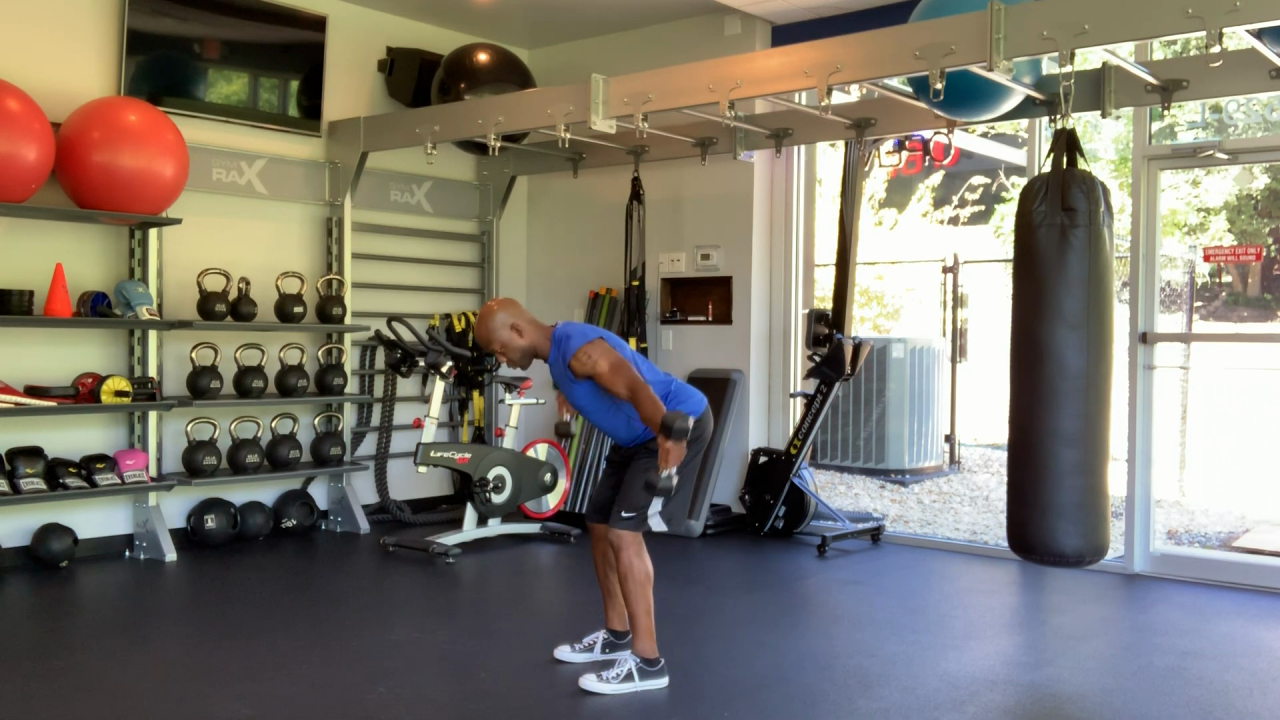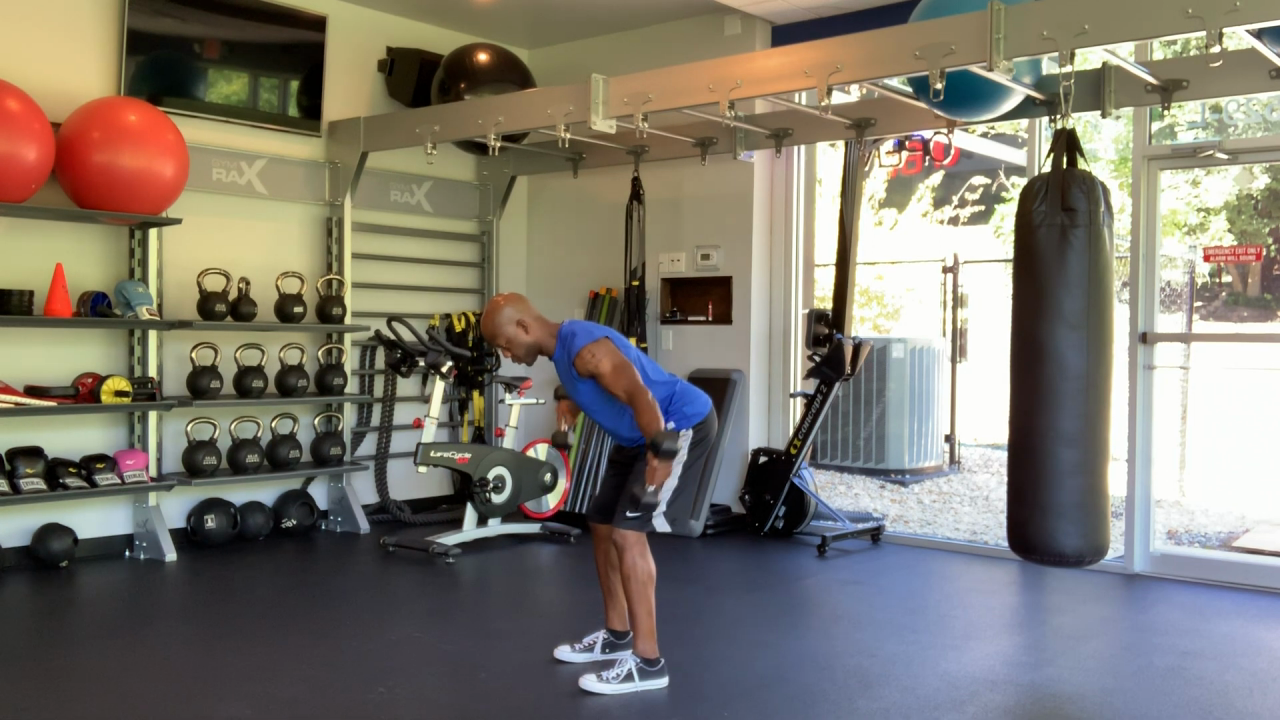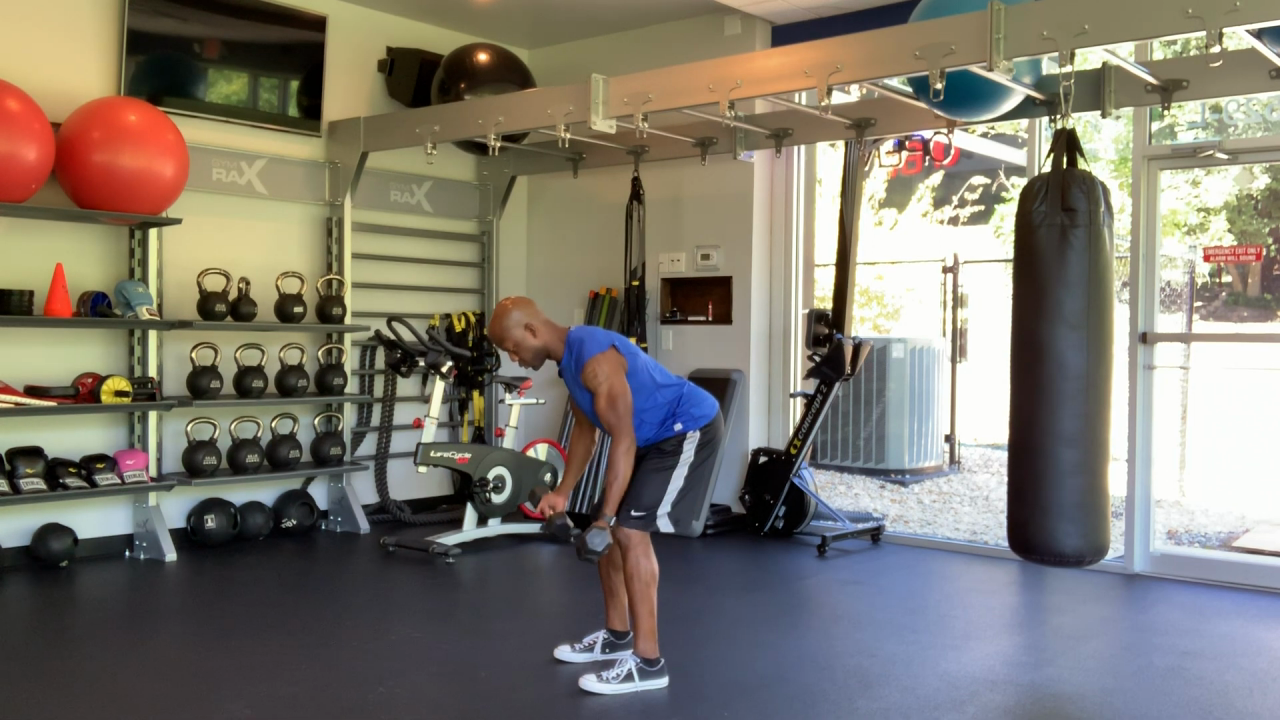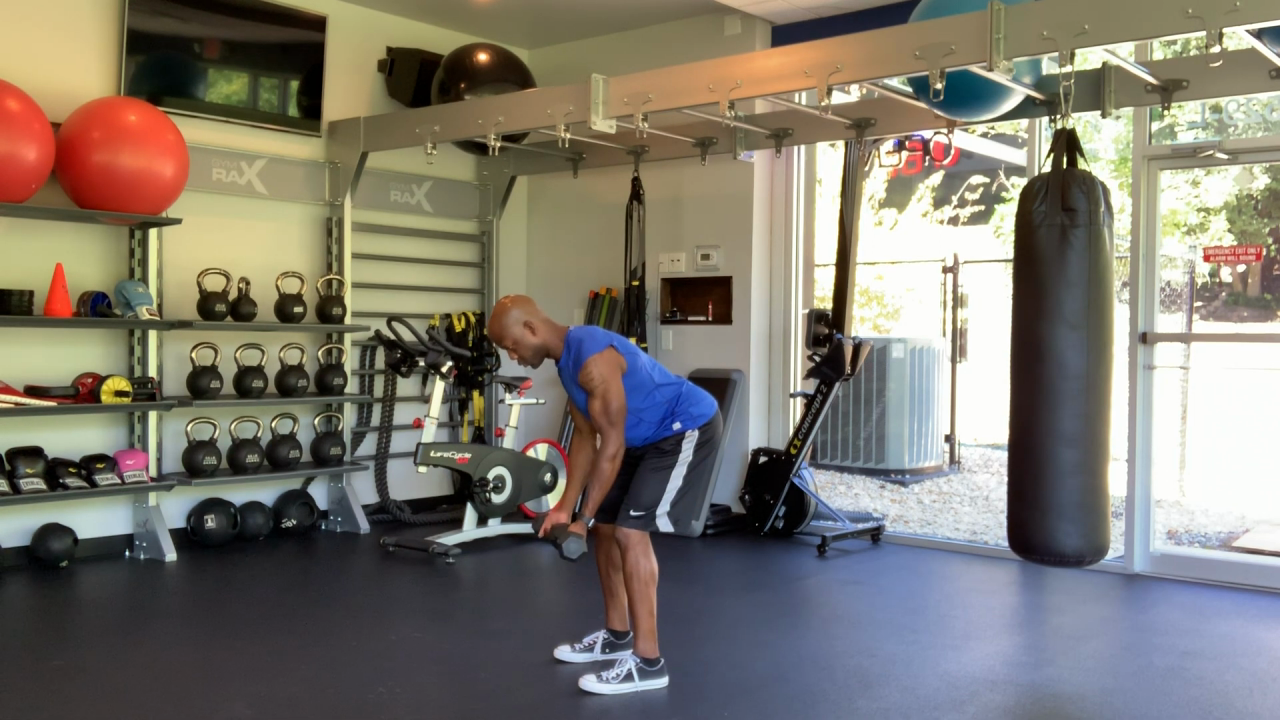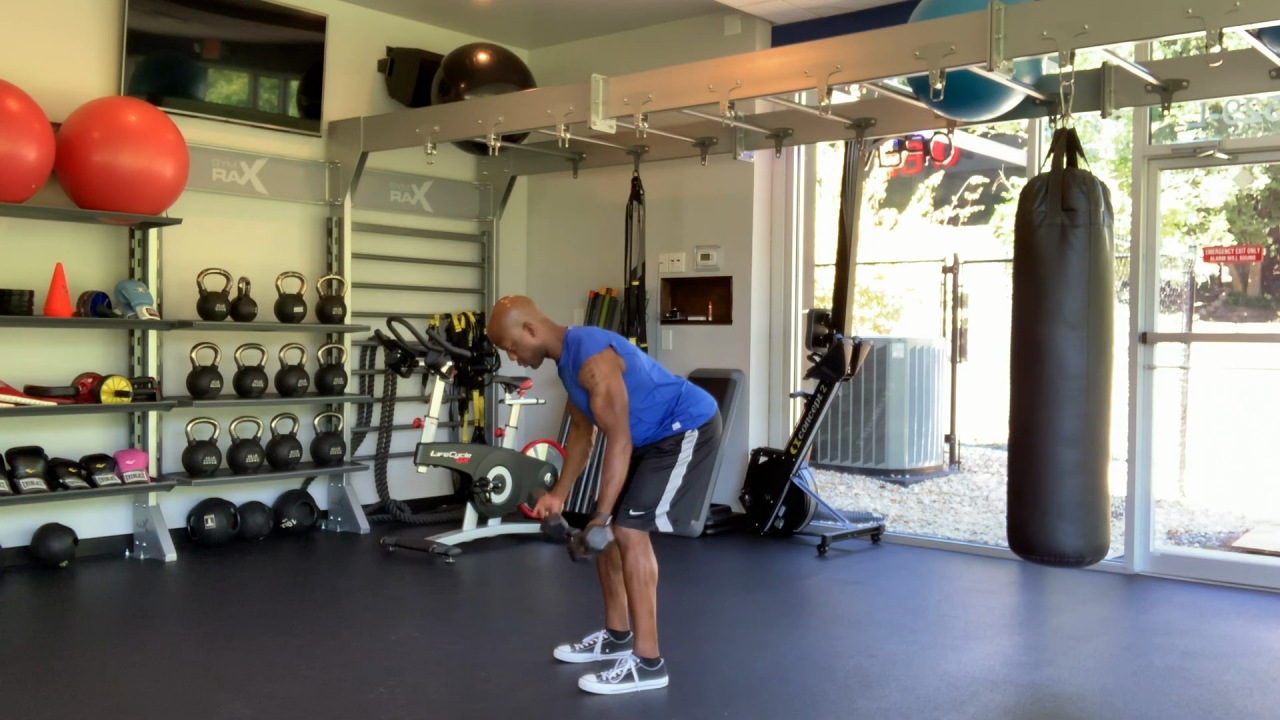
dt=0.4s
person 1, frame 1
left shoulder: (578, 348)
right shoulder: (557, 351)
left elbow: (638, 389)
left wrist: (668, 438)
right wrist: (567, 404)
right hip: (637, 434)
left knee: (624, 532)
right knee: (599, 524)
left ankle: (647, 662)
right ankle: (617, 636)
person 1, frame 2
left shoulder: (584, 346)
right shoulder: (562, 349)
left elbow: (640, 398)
left wrist: (659, 453)
right wrist: (568, 407)
left hip: (682, 425)
right hip: (641, 434)
left knee: (628, 532)
right knee: (602, 525)
left ankle: (647, 662)
right ankle: (616, 635)
person 1, frame 3
left shoulder: (594, 357)
right shoulder: (568, 359)
left elbow: (623, 439)
right elbow: (585, 428)
left wrist: (607, 516)
right wrist: (562, 493)
left hip: (689, 429)
right hip: (654, 435)
left knee: (631, 531)
right knee: (607, 528)
left ankle: (647, 662)
right ankle: (617, 635)
person 1, frame 4
left shoulder: (592, 357)
right shoulder: (567, 360)
left elbow: (611, 445)
right elbow: (585, 437)
left wrist: (582, 518)
right wrist: (565, 507)
left hip: (688, 428)
right hip: (651, 435)
left knee: (630, 532)
right knee: (605, 526)
left ankle: (647, 662)
right ankle: (616, 635)
person 1, frame 5
left shoulder: (591, 356)
right shoulder: (567, 357)
left elbow: (618, 440)
right elbow: (582, 429)
left wrist: (603, 515)
right wrist: (558, 492)
left hip: (687, 428)
right hip: (653, 433)
left knee: (630, 532)
right knee: (606, 529)
left ankle: (647, 662)
right ankle: (617, 635)
